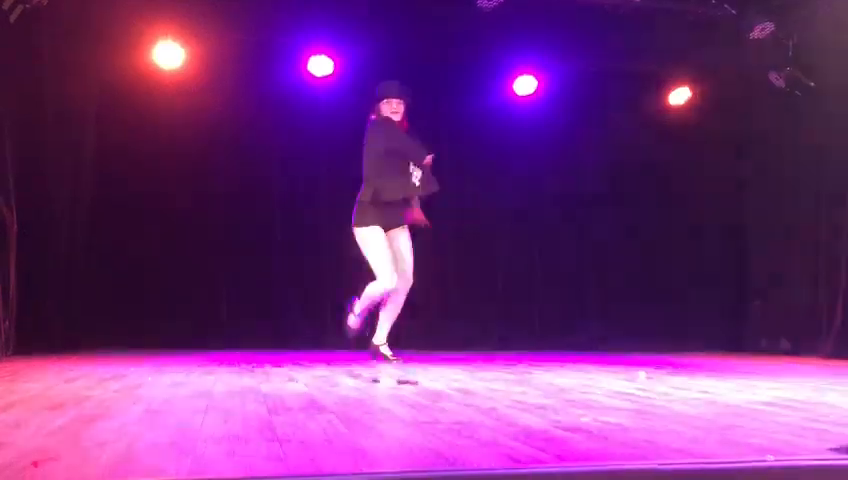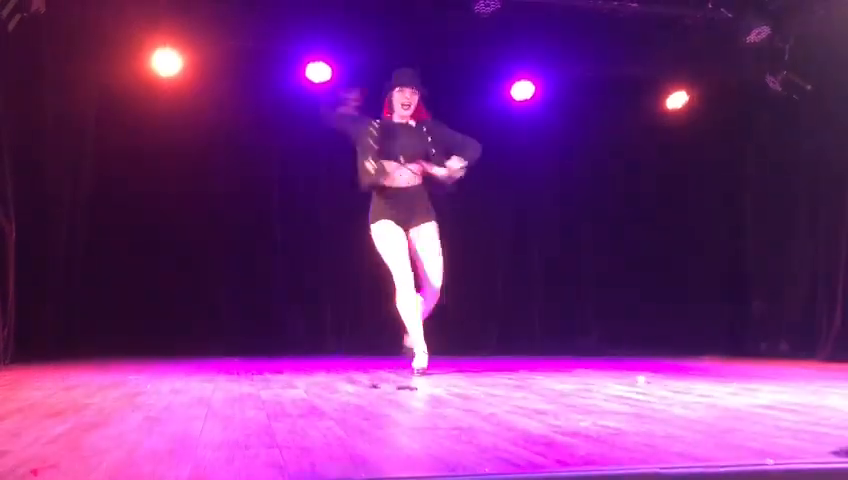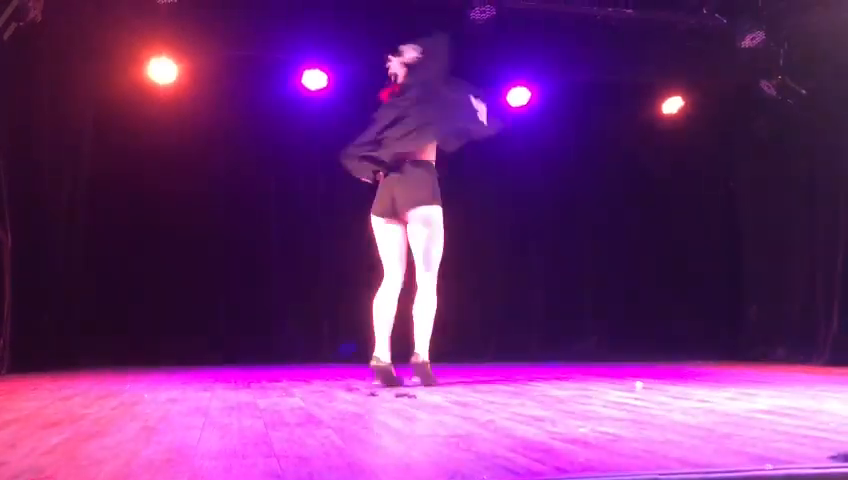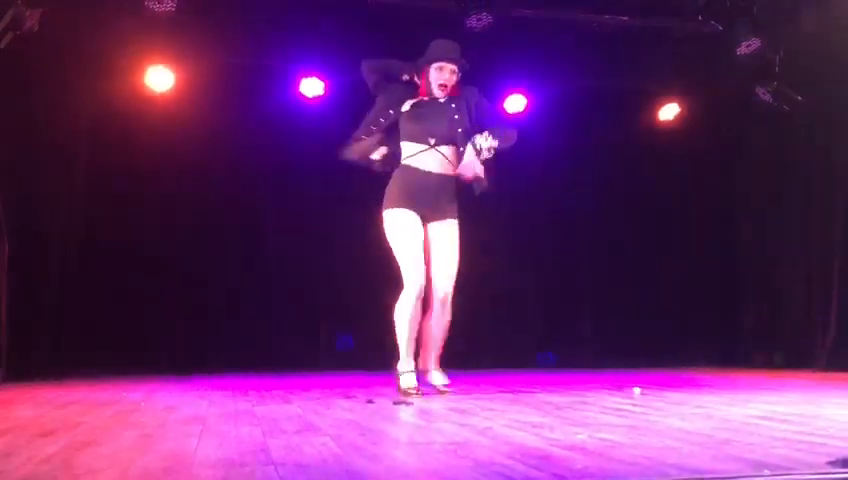
dt=0.4s
person 1, frame 1
left shoulder: (395, 137)
right shoulder: (380, 128)
right elbow: (421, 155)
left wrist: (412, 207)
right wrist: (423, 160)
left hip: (395, 216)
right hip: (370, 215)
left knee: (404, 282)
right knee: (389, 282)
left ankle: (379, 341)
right ankle: (358, 310)
person 1, frame 2
left shoulder: (428, 128)
right shoulder: (373, 127)
left elbow: (472, 148)
right elbow: (340, 118)
left wrist: (450, 168)
right wrist: (347, 105)
left hip: (421, 210)
right hip: (386, 211)
left knee: (434, 283)
right knee: (403, 279)
left ankle: (413, 335)
right ankle: (420, 351)
person 1, frame 3
left shoulder: (388, 108)
right shoulder: (434, 89)
left elbow: (353, 156)
right elbow: (438, 44)
right wrist: (414, 56)
left hip: (386, 195)
right hip: (422, 193)
left knee: (392, 280)
right knee: (427, 280)
left ankle: (382, 357)
right ankle: (421, 357)
person 1, frame 4
left shoulder: (467, 102)
right shoulder: (404, 101)
left elbow: (507, 134)
right elbow: (370, 68)
left wrist: (480, 148)
right wrist: (409, 76)
left hip: (443, 202)
right hip: (404, 196)
left knee: (444, 291)
right knee: (415, 283)
left ankle: (430, 364)
right ankle: (406, 367)
